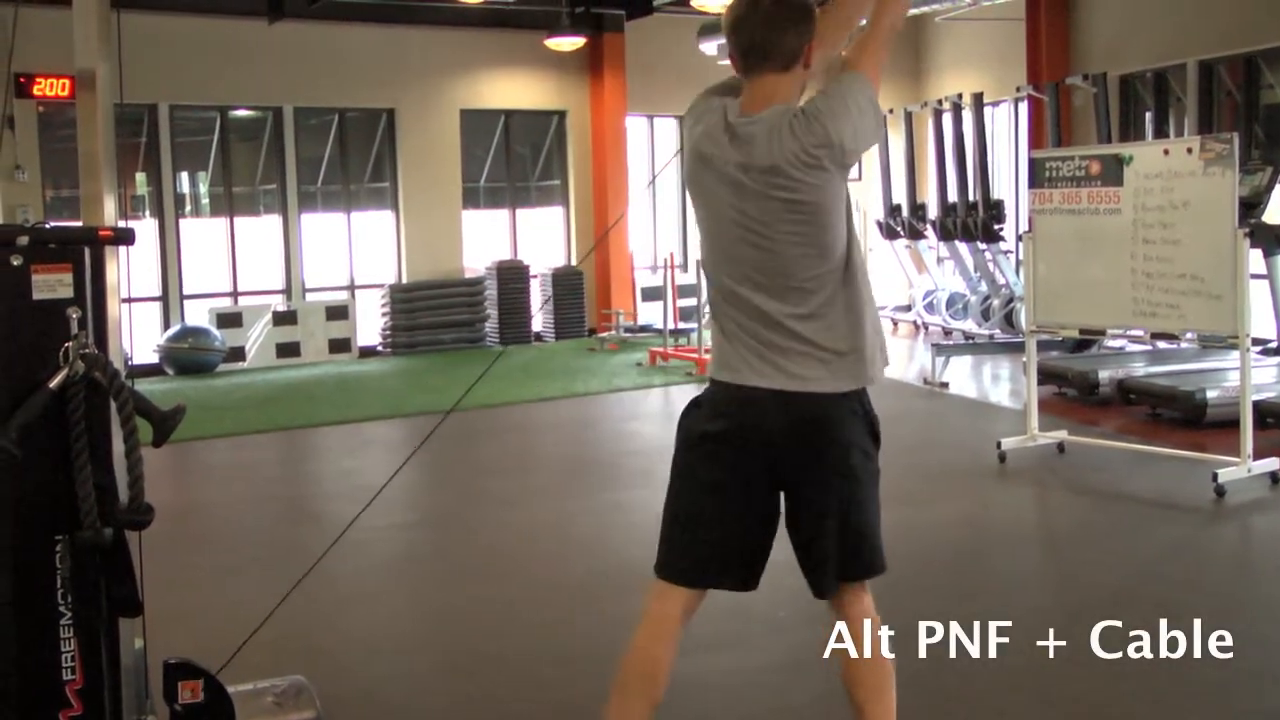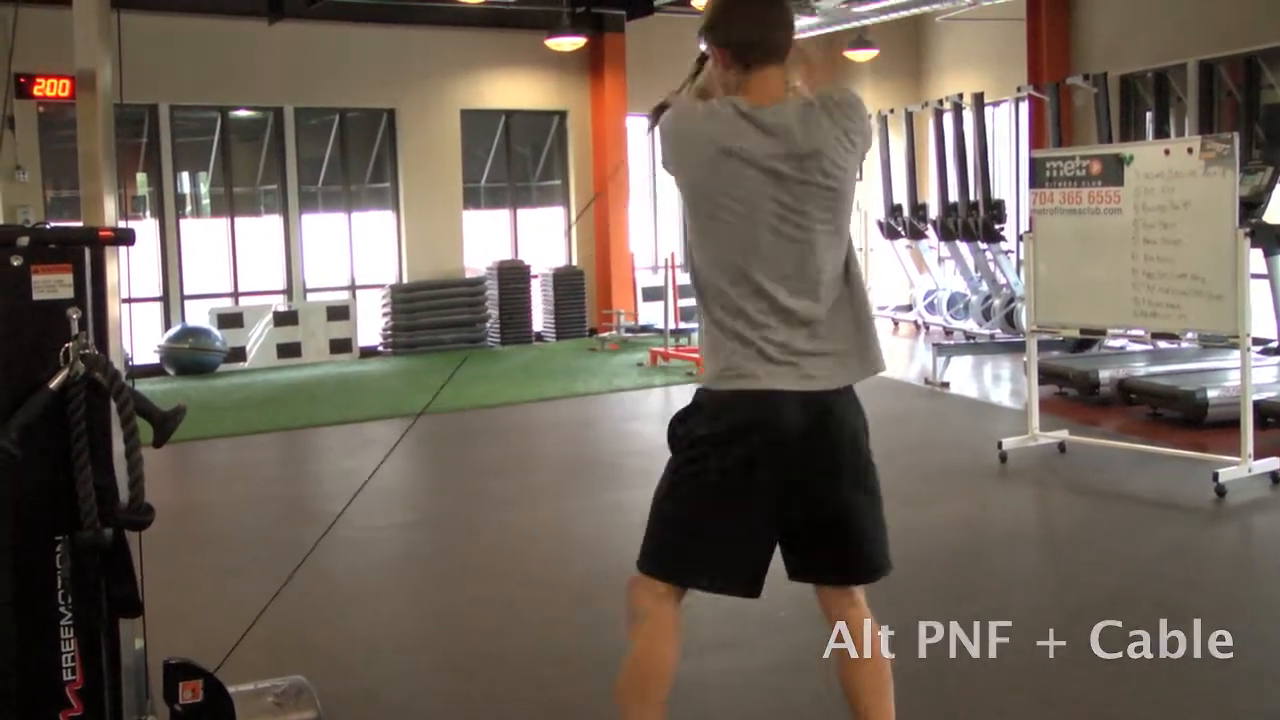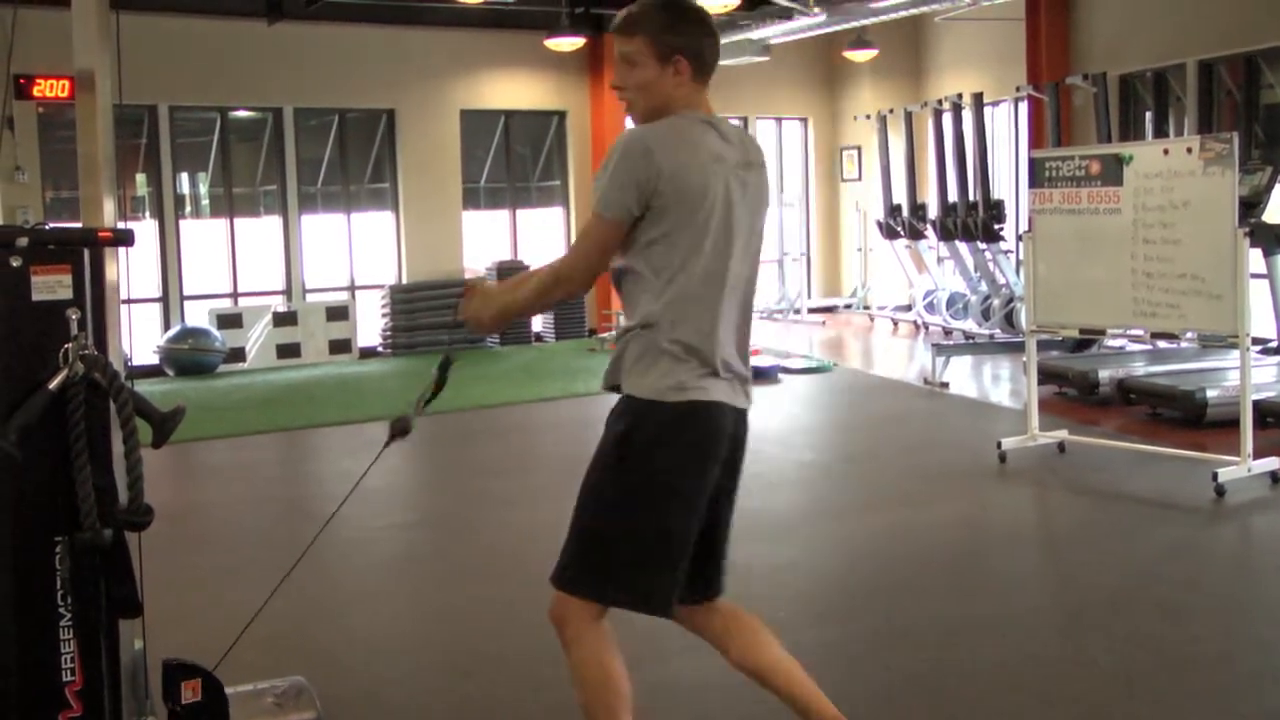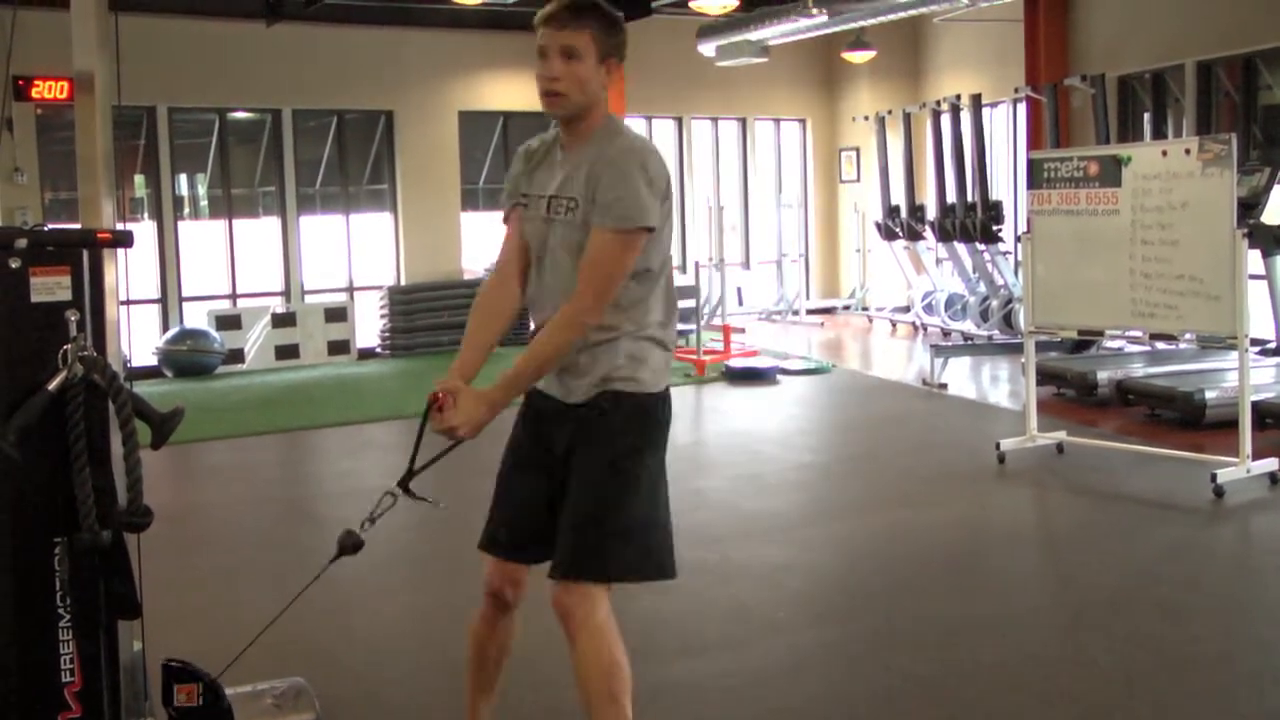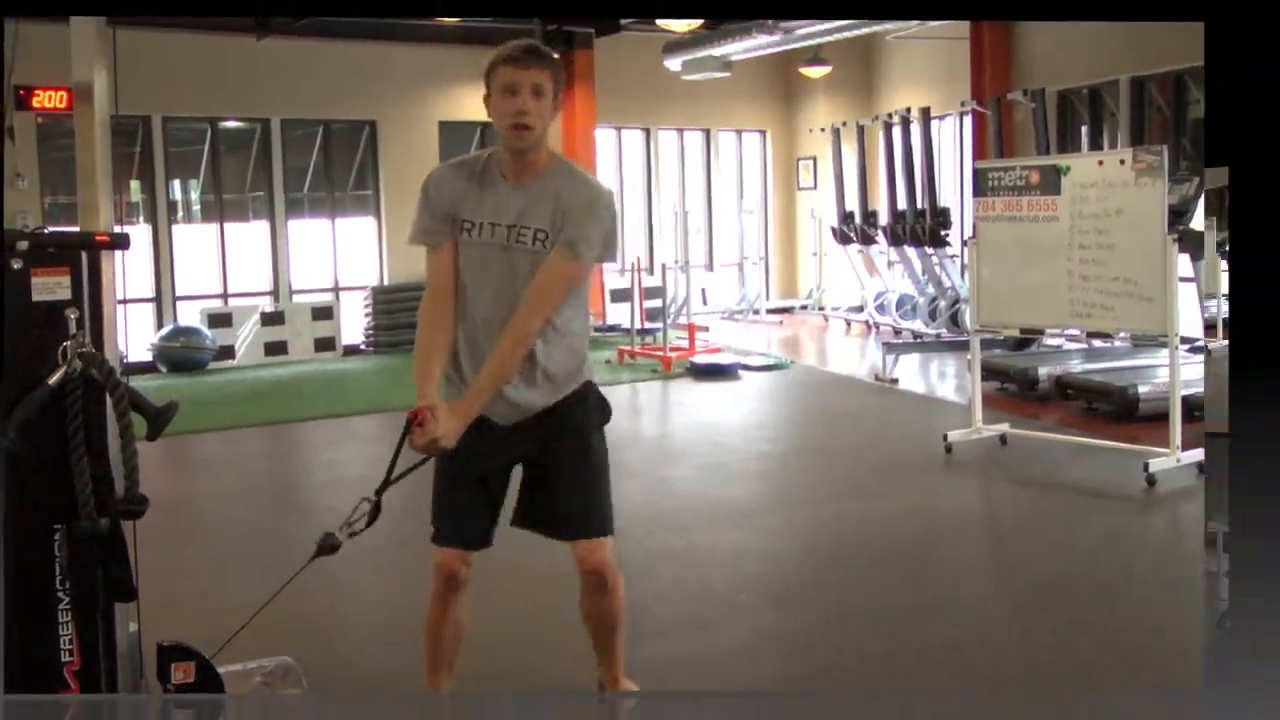
dt=0.3s
person 1, frame 1
left shoulder: (703, 127)
right shoulder: (819, 134)
left elbow: (793, 61)
left hip: (735, 401)
right hip: (830, 404)
left knee: (671, 598)
right knee: (853, 600)
person 1, frame 2
left shoulder: (688, 130)
right shoulder: (840, 125)
left wrist: (708, 81)
left hip: (736, 404)
right hip: (827, 401)
left knee: (653, 596)
right knee: (845, 600)
person 1, frame 3
left shoulder: (646, 149)
right shoulder: (744, 158)
left elbow: (578, 270)
left wrist: (502, 303)
right wrist: (518, 289)
left hip: (666, 410)
right hip: (711, 408)
left knee: (576, 608)
right knee: (700, 608)
person 1, frame 4
left shoulder: (631, 163)
right shoulder: (530, 160)
left elbow: (587, 306)
right elbow: (508, 278)
left wrist: (492, 398)
right wrist: (459, 376)
left hip: (622, 400)
right hip: (553, 398)
left knee: (579, 594)
right knee: (500, 583)
person 1, frame 5
left shoulder: (586, 201)
right shoulder: (447, 187)
left elbow: (532, 314)
right elbow: (439, 300)
left wrist: (466, 406)
right wrist: (427, 397)
left hip: (560, 398)
right hip: (465, 406)
left knee: (597, 561)
right knee: (452, 567)
left ankle: (614, 680)
right ankle: (435, 701)
